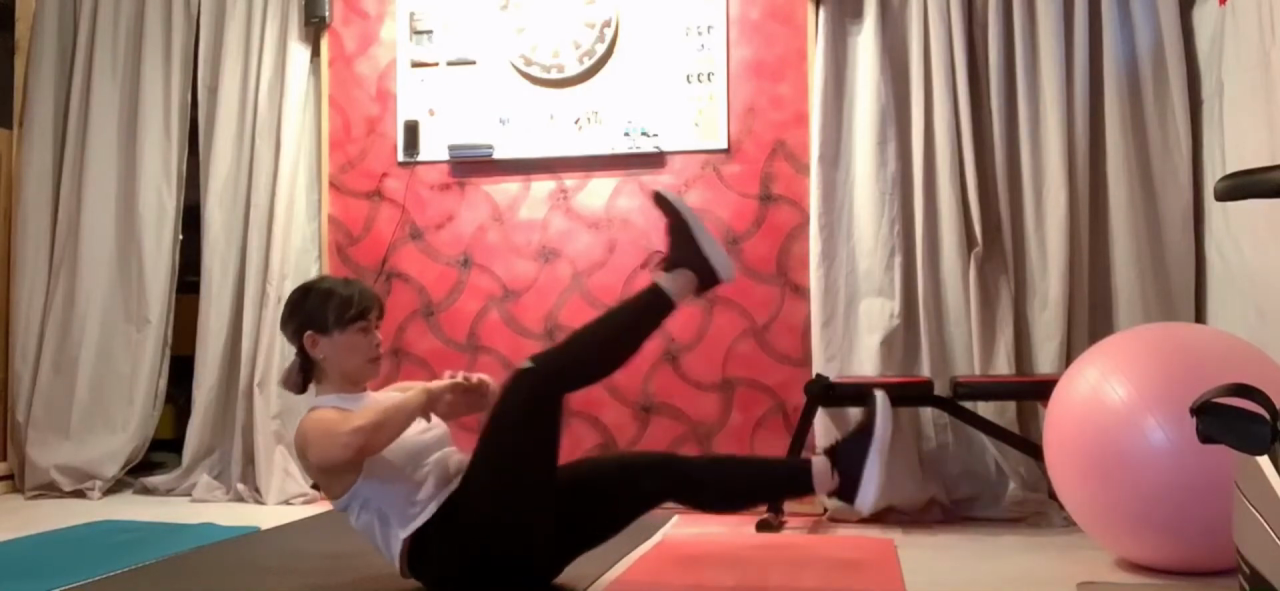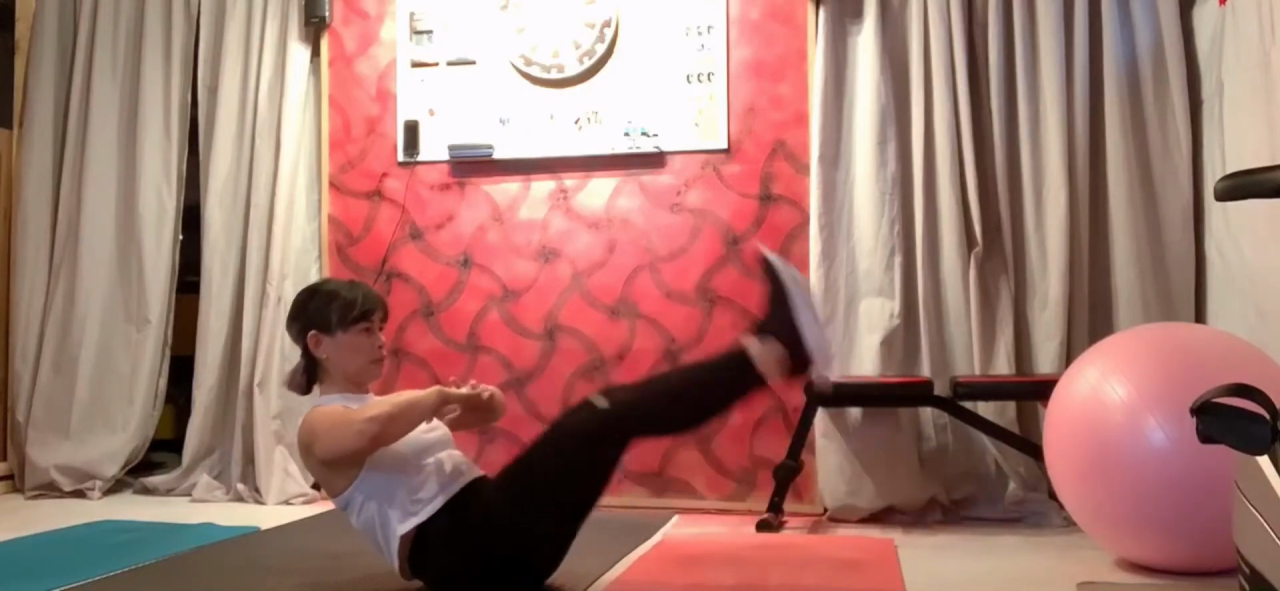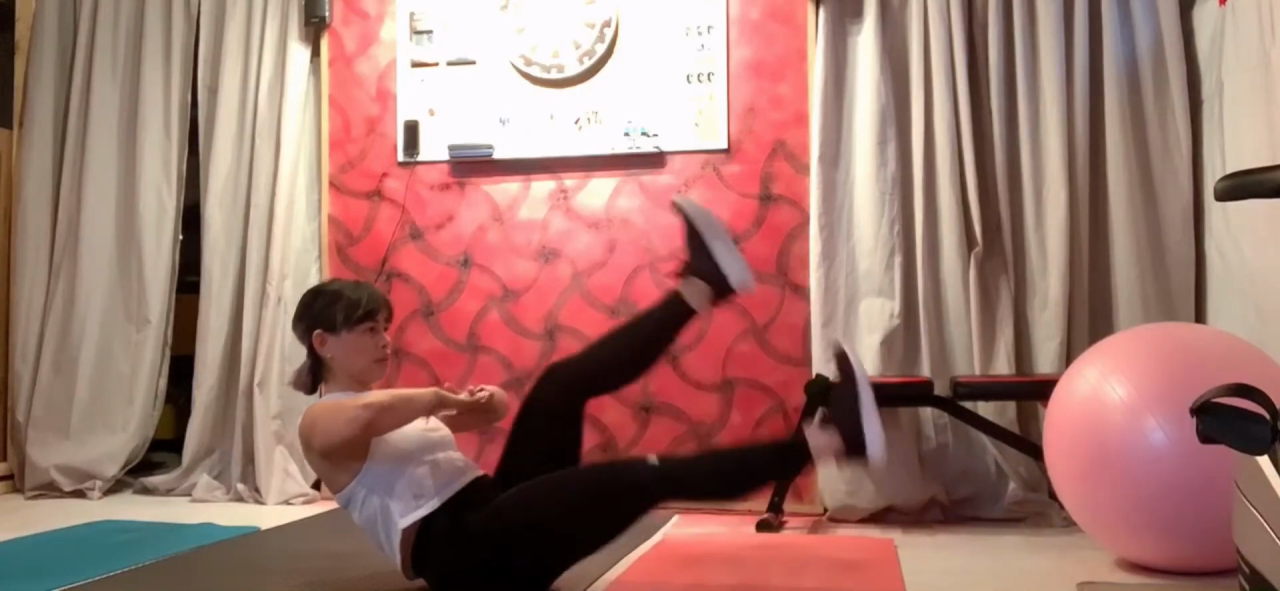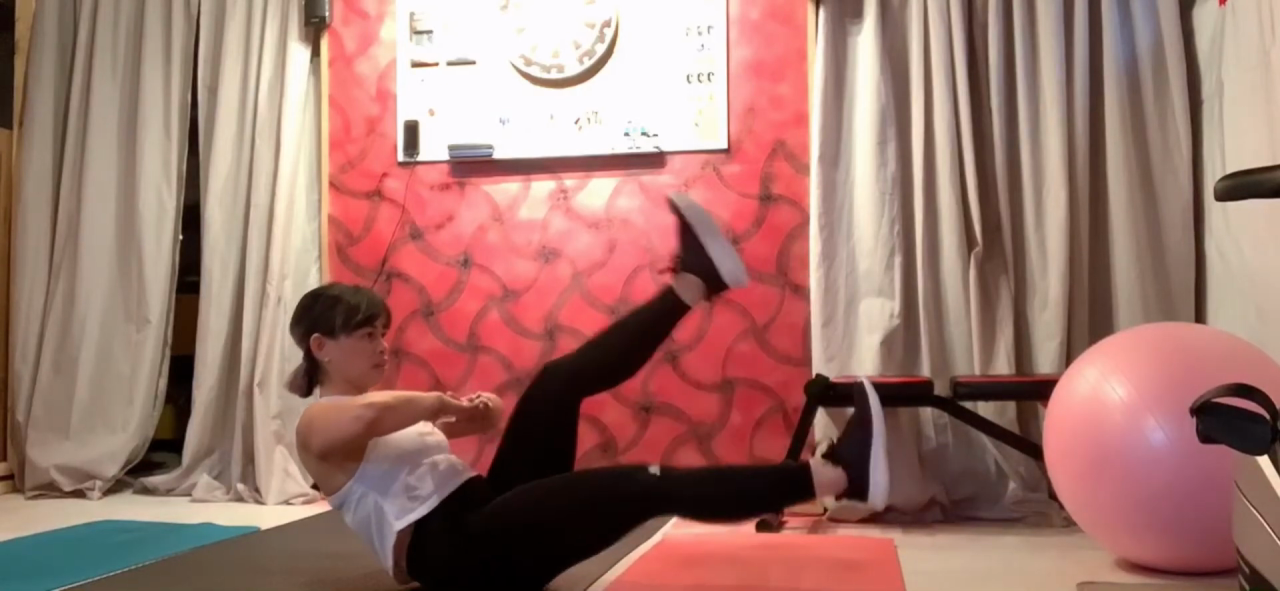
dt=0.3s
person 1, frame 1
left shoulder: (388, 397)
right shoulder: (319, 427)
left elbow: (486, 396)
right elbow: (352, 443)
left wrist: (463, 390)
right wrist: (425, 396)
left hip: (512, 534)
left knee: (661, 471)
right knee: (538, 379)
left ankle: (828, 474)
right ankle: (681, 280)
person 1, frame 2
left shoulder: (385, 407)
right shoulder: (322, 426)
left elbow: (489, 413)
right elbow: (367, 434)
left wrist: (476, 400)
right wrist: (439, 398)
left hip: (497, 531)
left knee: (608, 412)
right knee: (604, 414)
left ankle: (772, 353)
right ankle: (768, 356)
person 1, frame 3
left shoulder: (395, 404)
right shoulder: (323, 424)
left elbow: (498, 409)
right elbow: (361, 420)
left wrist: (479, 401)
right wrist: (438, 399)
left hip: (500, 516)
left knee: (563, 381)
right knee: (646, 476)
left ankle: (698, 290)
right ankle: (824, 440)
person 1, frame 4
left shoulder: (390, 406)
right shoulder: (319, 425)
left elbow: (488, 414)
right elbow: (366, 419)
left wrist: (477, 406)
right wrist: (439, 405)
left hip: (494, 518)
left knee: (557, 381)
right knee: (646, 486)
left ankle: (690, 285)
right ankle: (832, 476)
